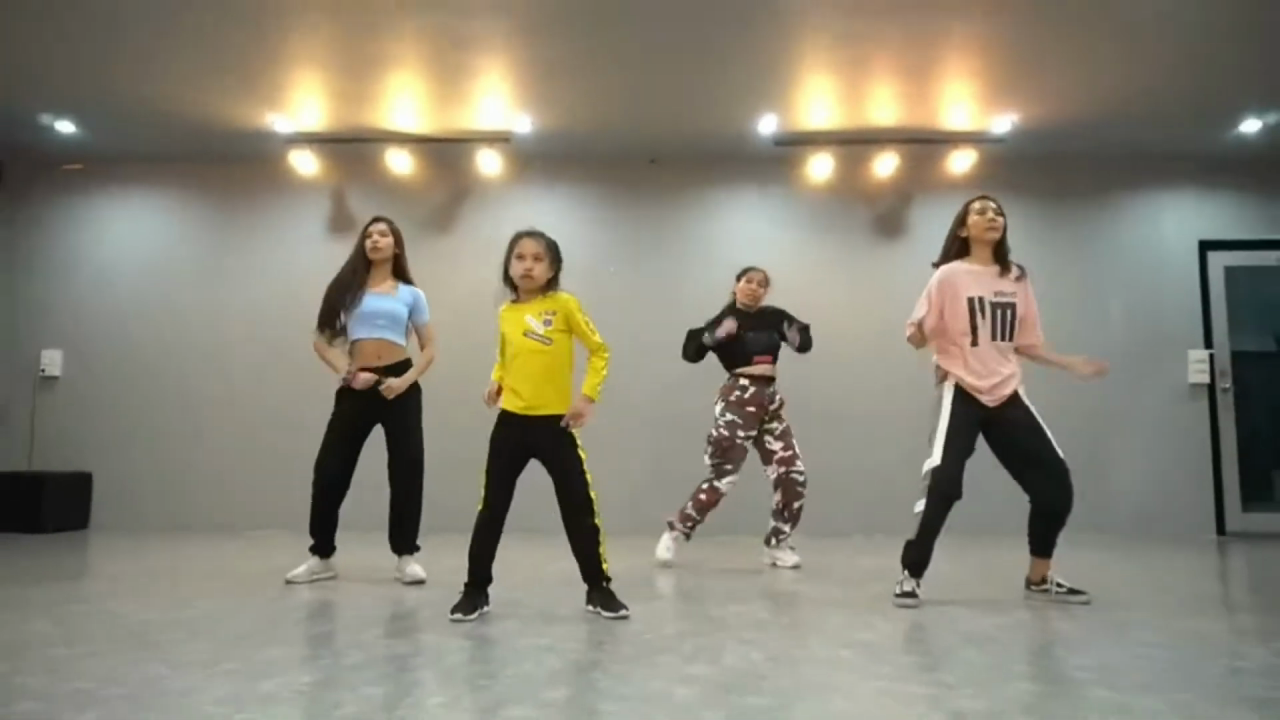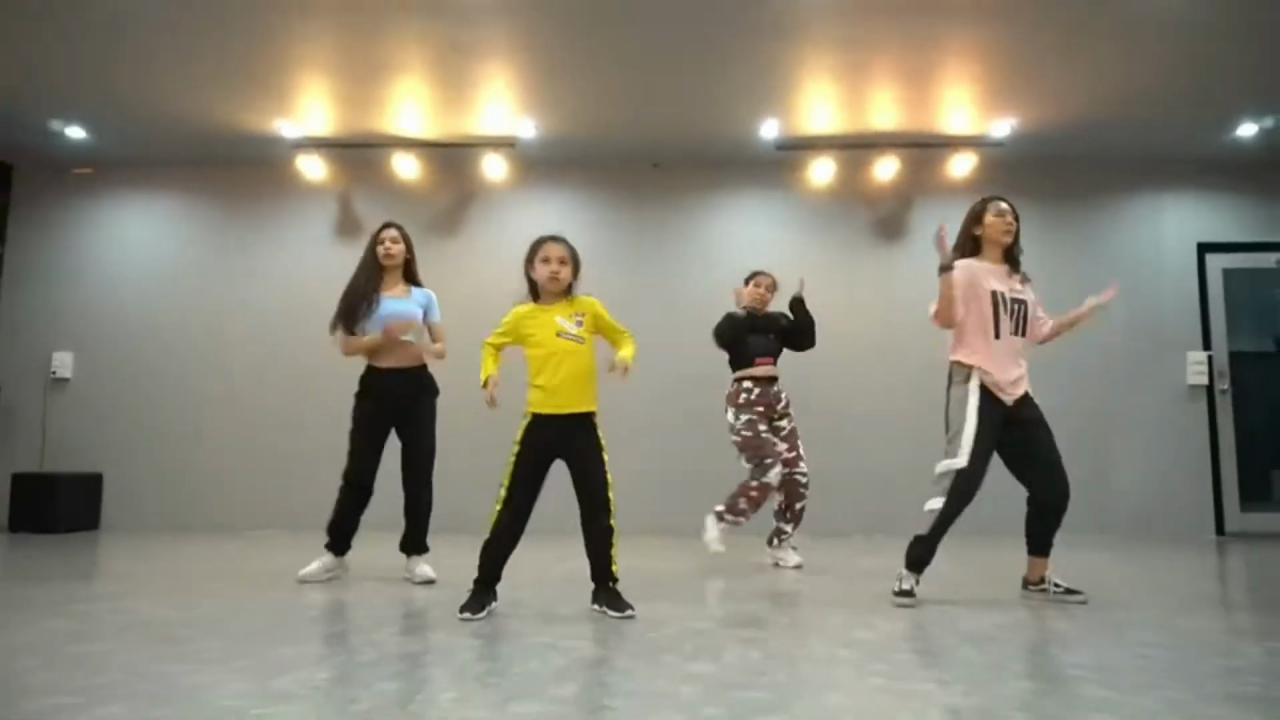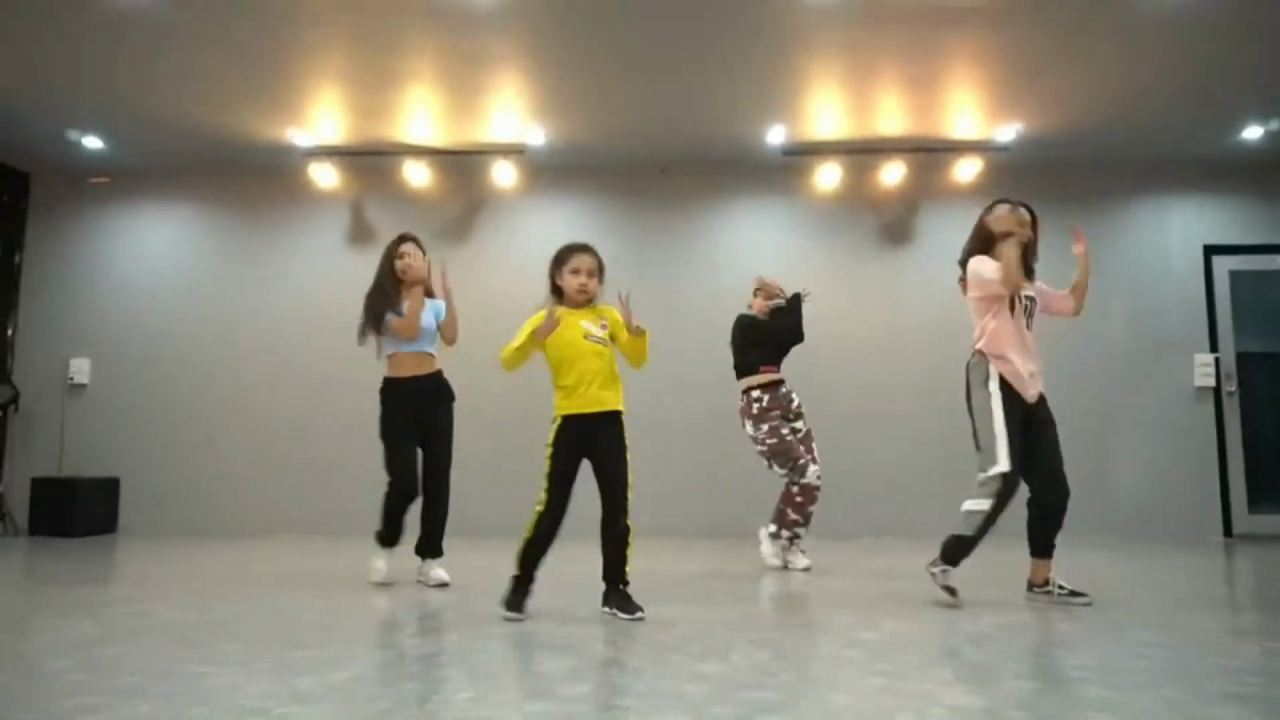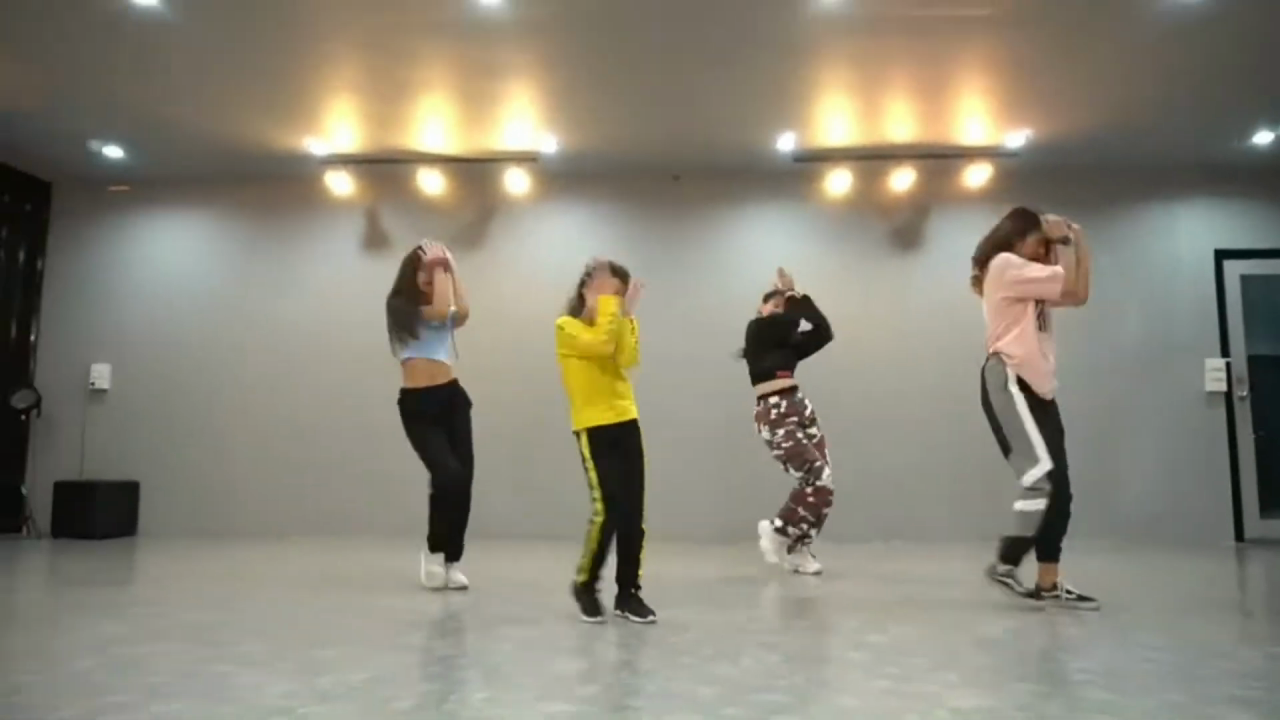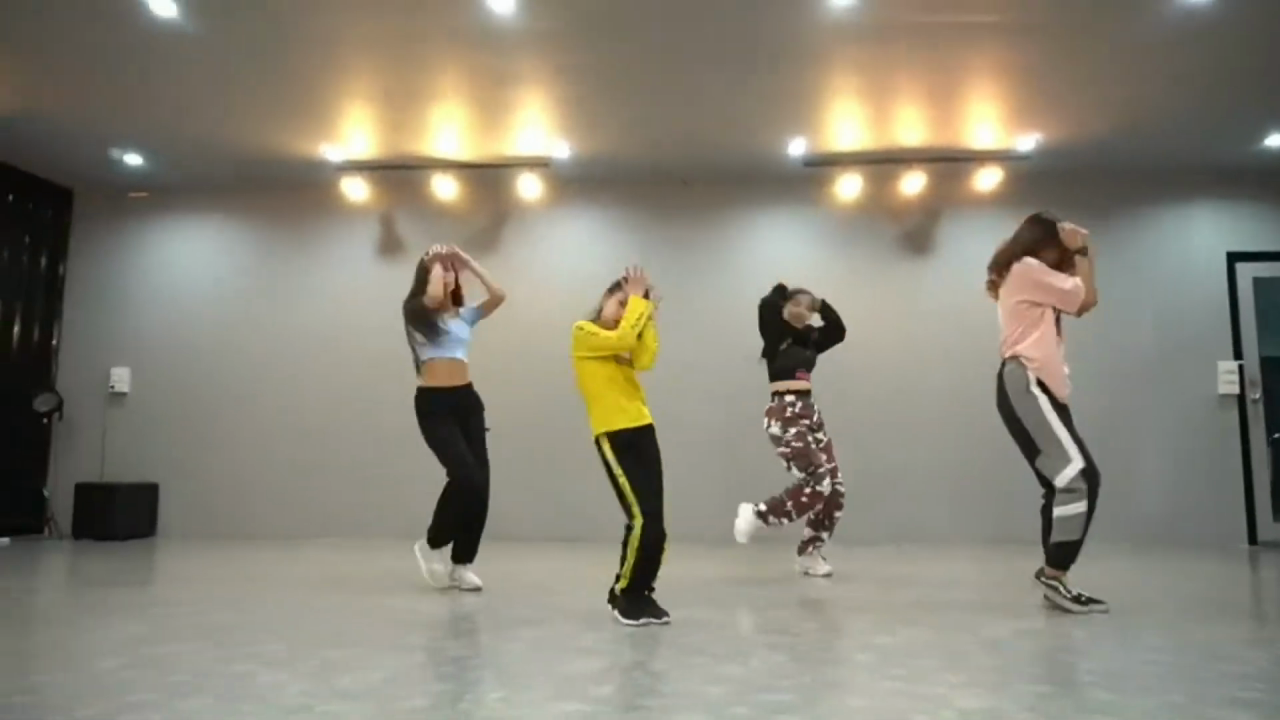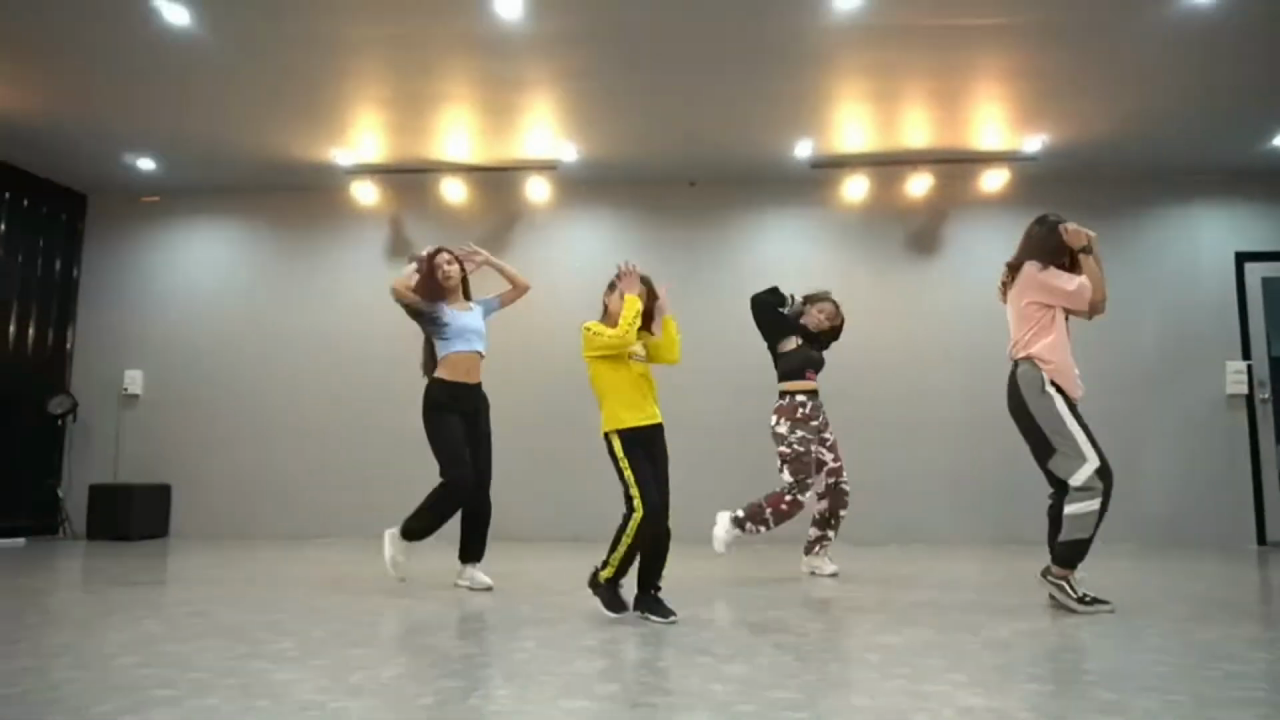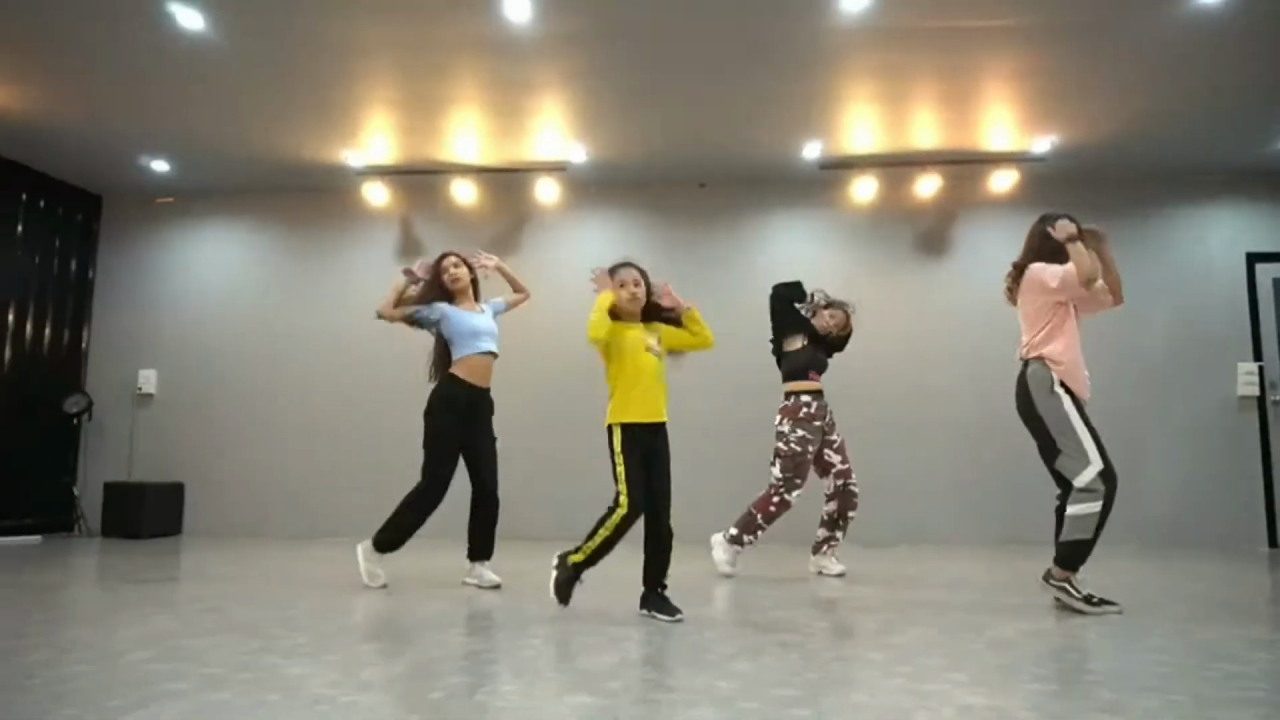
dt=0.1s
person 1, frame 1
left shoulder: (1017, 279)
right shoulder: (947, 276)
left elbow: (1023, 340)
right elbow: (920, 334)
left wrist: (1070, 363)
right wrist: (918, 332)
left hip: (1006, 393)
right hip: (961, 391)
left knee: (1054, 483)
right knee: (942, 483)
left ankle: (1039, 578)
right ankle: (910, 575)
person 1, frame 2
left shoulder: (1020, 279)
right shoulder: (965, 270)
left elbow: (1040, 332)
right elbow: (945, 320)
left wrist: (1087, 310)
right wrist: (947, 265)
left hip: (1016, 392)
right hip: (973, 385)
left knee: (1052, 484)
right knee: (960, 480)
left ankle: (1037, 578)
right ankle: (911, 572)
person 1, frame 3
left shoulder: (1029, 279)
right shoulder: (982, 264)
left elbow: (1070, 306)
right elbow: (1008, 285)
left wrist: (1084, 261)
right wrist: (1008, 235)
left hip: (1028, 386)
right hip: (993, 378)
left knee: (1052, 485)
right knee: (1002, 475)
left ankle: (1041, 578)
right ankle: (946, 561)
person 1, frame 4
left shoulder: (1036, 276)
right shoulder: (1003, 265)
left elbow: (1080, 294)
right elbow: (1067, 285)
left wrist: (1077, 242)
right wrist: (1063, 240)
left hip: (1038, 387)
right hip: (1009, 380)
left knee: (1057, 487)
right knee: (1042, 475)
left ankle: (1049, 582)
right ankle: (1006, 564)
person 1, frame 5
left shoulder: (1040, 282)
right shoulder: (1024, 269)
left elbow: (1084, 305)
right elbow: (1086, 298)
left wrist: (1084, 251)
right wrist: (1078, 251)
left hip: (1043, 388)
right hip: (1025, 384)
left knee: (1063, 482)
right knee: (1078, 476)
left ankle: (1057, 579)
right ankle: (1052, 571)
person 1, frame 6
left shoulder: (1050, 284)
right shoulder: (1033, 272)
left elbow: (1095, 308)
right elbow: (1096, 297)
left wrist: (1089, 252)
right wrist: (1084, 251)
left hip: (1052, 388)
right hip: (1037, 385)
left knee: (1073, 483)
right knee: (1093, 476)
left ankle: (1063, 579)
right ankle: (1060, 570)
person 1, frame 7
left shoulder: (1067, 284)
right shoulder: (1039, 272)
left elbow: (1114, 296)
right elbow: (1084, 277)
left wrist: (1103, 248)
right wrist: (1073, 241)
left hip: (1063, 388)
right hip: (1046, 384)
left knee: (1085, 484)
right knee: (1096, 479)
left ankle: (1066, 584)
right ankle: (1061, 577)
person 2, frame 1
left shoulder: (566, 306)
right shoulder: (506, 315)
left elbow: (598, 351)
left wrist: (588, 396)
right wrist: (497, 382)
left hip: (556, 423)
right hip: (511, 422)
left knee: (581, 507)
right knee: (491, 508)
left ankle: (598, 588)
right ankle: (476, 590)
person 2, frame 2
left shoulder: (588, 308)
right shoulder: (522, 316)
left elbow: (624, 337)
right elbow: (491, 345)
left wrist: (624, 356)
right wrist: (489, 378)
left hip: (582, 422)
right hip: (539, 422)
left knee: (599, 508)
right knee: (512, 507)
left ankle: (605, 588)
right ankle: (484, 587)
person 2, frame 3
left shoulder: (608, 317)
right shoulder: (547, 317)
left elbow: (637, 359)
right elbow: (509, 360)
left wrist: (635, 329)
right wrist: (538, 332)
left hip: (609, 420)
right hip: (570, 421)
left knee: (617, 509)
right knee: (552, 505)
left ankle: (616, 588)
right ankle: (521, 581)
person 2, frame 4
left shoulder: (621, 325)
right shoulder: (566, 327)
left elbow: (627, 359)
right elbow: (601, 344)
left wrist: (625, 313)
right wrist: (607, 302)
left hip: (628, 428)
right hip: (593, 431)
left knee: (633, 516)
right knee: (607, 511)
left ankle: (628, 592)
right ankle: (585, 585)
person 2, frame 5
left shoulder: (633, 336)
right shoulder: (584, 332)
left elbow: (642, 357)
right elbow: (620, 341)
left wrist: (646, 313)
right wrist: (639, 301)
left hip: (644, 433)
right hip: (611, 436)
left knee: (654, 520)
right knee: (639, 515)
left ankle: (641, 594)
right ankle: (622, 592)
person 2, frame 6
left shoulder: (643, 336)
right shoulder: (593, 333)
left elbow: (671, 356)
right elbow: (622, 339)
left wrist: (663, 314)
right wrist: (633, 297)
left hip: (653, 431)
right hip: (622, 433)
left knee: (659, 519)
right knee: (642, 509)
left ankle: (647, 593)
right ankle: (605, 579)
person 2, frame 7
left shoulder: (658, 331)
right shoulder: (612, 330)
left elbow: (705, 341)
right elbow: (598, 335)
left wrist: (678, 310)
right wrist: (605, 294)
left hip: (656, 430)
right hip: (626, 430)
left knee: (660, 515)
right knee: (626, 508)
left ankle: (654, 594)
right ankle: (570, 565)
person 3, frame 1
left shoulder: (412, 295)
right shoulder: (348, 288)
left elbow: (429, 350)
right elbow: (321, 342)
left wrist: (407, 380)
right wrist: (347, 372)
left hip: (400, 385)
right hip: (358, 386)
left knee: (407, 473)
right knee: (329, 473)
left ankle: (406, 556)
right ankle: (321, 557)
person 3, frame 2
left shoulder: (424, 296)
right shoulder: (363, 293)
left elbow: (441, 347)
right elbow: (348, 345)
left wrist: (426, 347)
right wrist: (385, 336)
left hip: (417, 385)
right hip: (375, 385)
left knee: (418, 475)
right knee: (359, 474)
left ankle: (415, 556)
right ankle: (335, 554)
person 3, frame 3
left shoulder: (435, 304)
right shoulder: (381, 300)
left elbow: (451, 338)
right elbow: (407, 330)
left wrist: (448, 296)
right wrist: (415, 287)
left hip: (435, 390)
right hip: (398, 394)
left knee: (437, 479)
right knee: (404, 479)
left ankle: (430, 558)
right ankle: (386, 547)
person 3, frame 4
left shoulder: (450, 314)
right shoulder: (401, 309)
left elbow: (460, 313)
right elbow: (441, 311)
left wrist: (451, 268)
right wrist: (438, 270)
left hip: (452, 398)
right hip: (417, 404)
left knee: (461, 483)
right knee: (449, 476)
left ankle: (449, 561)
right ankle: (434, 550)
person 3, frame 5
left shoulder: (464, 314)
right shoulder: (423, 314)
left elbow: (497, 298)
right elbow: (435, 297)
left wrist: (470, 267)
right wrist: (432, 265)
left hip: (466, 401)
right hip: (433, 404)
left knee: (478, 484)
right knee: (467, 477)
left ankle: (461, 564)
right ankle: (432, 545)
person 3, frame 6
left shoulder: (479, 308)
right shoulder: (432, 307)
left elbow: (522, 286)
right elbow: (397, 289)
left wrist: (489, 261)
right wrist: (419, 265)
left hip: (474, 398)
right hip: (443, 397)
left knee: (480, 485)
right knee: (459, 479)
left ankle: (469, 565)
right ankle: (403, 536)
person 3, frame 7
left shoulder: (489, 308)
right shoulder: (442, 310)
left elbow: (524, 294)
right elbow: (385, 312)
left wrist: (500, 268)
right wrist: (405, 284)
left hip: (479, 402)
right hip: (452, 397)
left knee: (487, 486)
right knee: (435, 483)
left ankle: (478, 563)
right ankle: (374, 550)
person 4, frame 1
left shoulder: (772, 316)
right shoulder: (726, 320)
left elbow: (803, 341)
right elbow: (690, 350)
left wrist: (798, 337)
right wrist: (714, 336)
left hip: (769, 401)
right hip: (737, 400)
left knee: (793, 474)
right knee: (722, 476)
left ankle: (778, 544)
right ankle: (674, 533)
person 4, frame 2
left shoulder: (775, 321)
right shoulder: (736, 321)
left elbow: (803, 340)
right elbow: (724, 337)
left wrist: (797, 302)
right wrist: (741, 311)
left hip: (776, 399)
right hip: (746, 401)
left knee: (796, 474)
right knee: (768, 472)
left ankle: (780, 544)
right ankle: (721, 519)
person 4, frame 3
left shoulder: (776, 334)
right shoulder: (744, 324)
left elbow: (795, 334)
right elbow: (782, 330)
left wrist: (788, 299)
right wrist: (791, 301)
left hip: (785, 403)
right hip: (757, 409)
left knee: (810, 479)
right knee: (804, 475)
left ankle: (789, 546)
right ankle: (775, 538)
person 4, frame 4
left shoulder: (790, 339)
right shoulder: (758, 329)
left elbow: (824, 334)
right elbow: (787, 322)
left wrist: (800, 300)
right wrist: (792, 296)
left hip: (800, 409)
right hip: (773, 414)
left knee: (821, 482)
right knee: (818, 478)
left ankle: (797, 550)
right ankle: (777, 531)
person 4, frame 5
left shoulder: (810, 338)
right shoulder: (776, 333)
left elbow: (838, 331)
right elbow: (768, 305)
left wrist: (818, 301)
right wrist: (785, 291)
left hip: (808, 412)
right hip: (785, 414)
left knee: (834, 488)
right knee: (816, 485)
left ankle: (809, 554)
right ankle: (755, 514)
person 4, frame 6
left shoulder: (815, 341)
right shoulder: (784, 329)
left elbow: (836, 328)
right elbow: (760, 301)
right wrist: (788, 301)
left hip: (815, 413)
right hip: (792, 415)
left knee: (837, 488)
right knee: (798, 492)
left ankle: (816, 554)
right ankle: (734, 522)
person 4, frame 7
left shoulder: (821, 342)
right shoulder: (792, 329)
left elbow: (843, 338)
right elbow: (780, 294)
right wrist: (807, 301)
left hip: (821, 414)
right hip: (797, 415)
left knee: (845, 488)
right knee: (786, 490)
left ankle: (823, 554)
right ankle: (728, 543)
